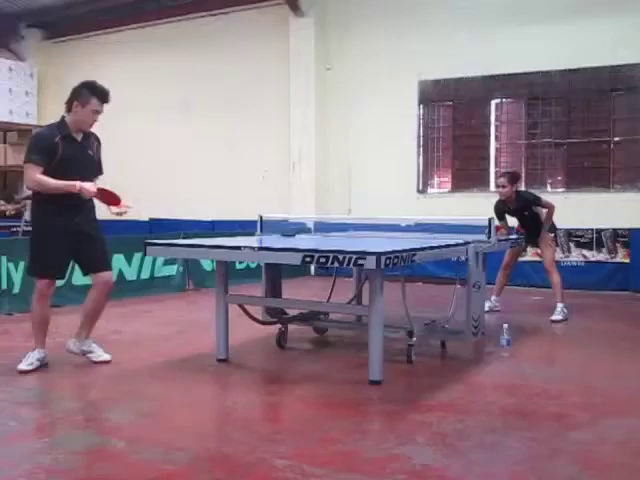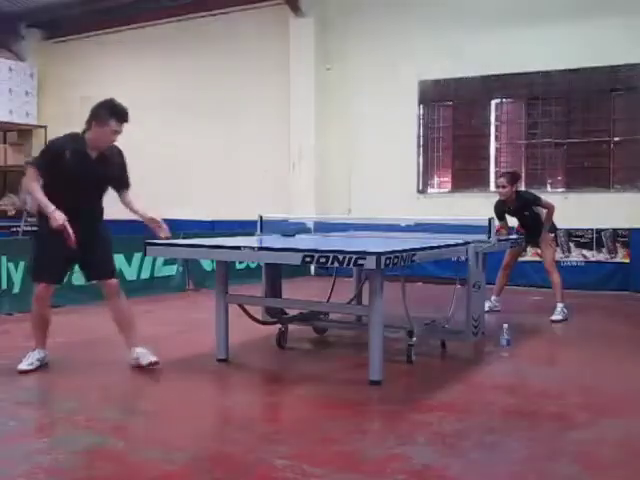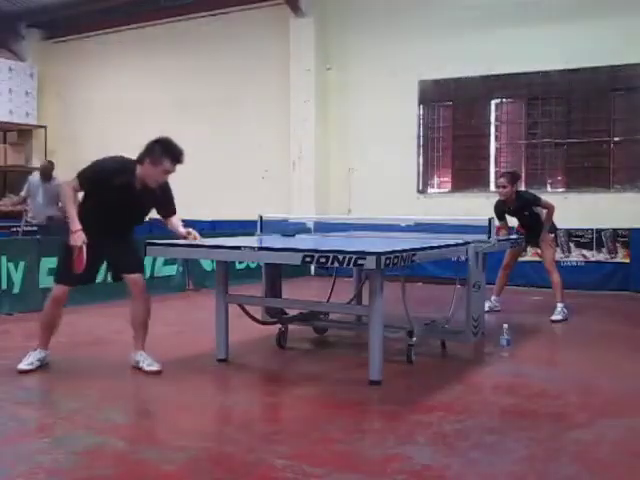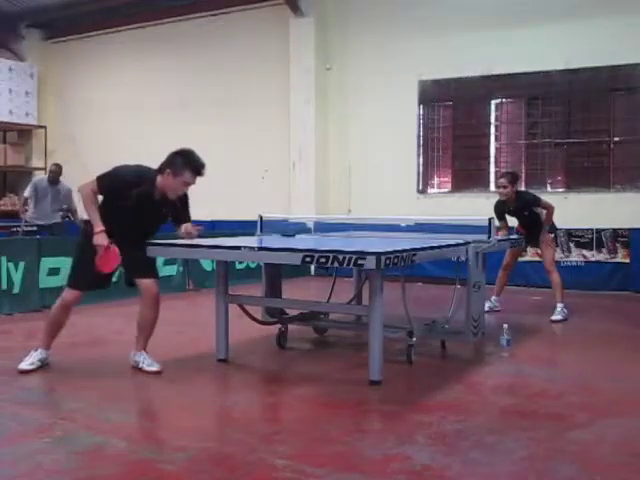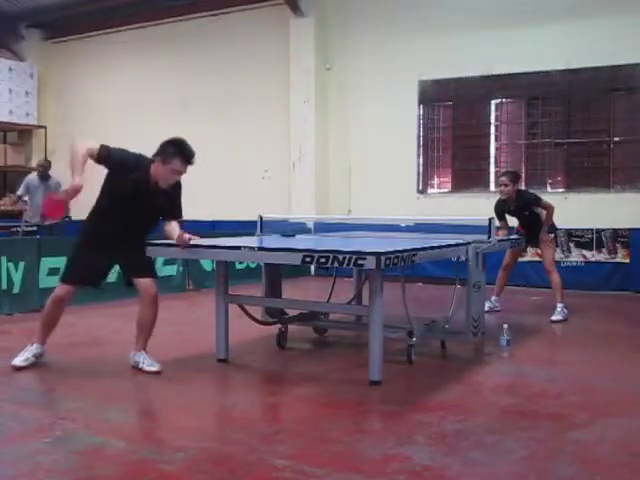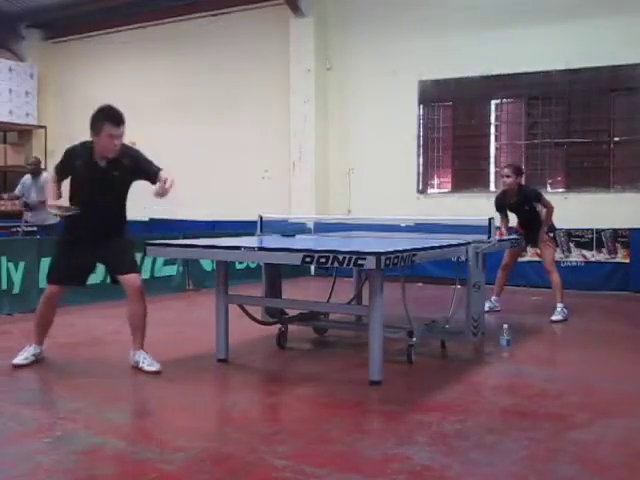
dt=0.4s
person 1, frame 1
left shoulder: (93, 142)
right shoulder: (45, 137)
right elbow: (32, 180)
right wrist: (75, 187)
left hip: (85, 222)
right hip: (51, 224)
left knee: (105, 280)
right knee: (44, 287)
left ankle: (81, 340)
right ankle: (39, 350)
person 1, frame 2
left shoulder: (114, 157)
right shoulder: (60, 147)
left elbow: (124, 194)
right elbow: (29, 179)
left wrist: (146, 216)
right wrist: (50, 210)
left hip: (91, 229)
right hip: (54, 228)
left knee: (112, 288)
right knee: (42, 292)
left ankle: (136, 350)
right ankle: (39, 351)
person 1, frame 3
left shoulder: (161, 189)
right shoulder: (109, 168)
left elbow: (170, 217)
right elbow: (68, 188)
left wrist: (182, 230)
right wrist: (75, 228)
left hip: (120, 238)
right hip: (85, 236)
left knee: (139, 287)
right knee: (58, 294)
left ankle: (139, 353)
right ankle: (40, 351)
person 1, frame 4
left shoulder: (178, 199)
right shoulder: (129, 176)
left elbow: (181, 227)
right elbow: (86, 189)
left wrist: (187, 231)
right wrist: (99, 229)
left hip: (135, 245)
right hip: (100, 240)
left knee: (151, 292)
right knee: (69, 298)
left ankle: (139, 353)
right ankle: (42, 351)
person 1, frame 5
left shoulder: (172, 188)
right shoulder: (126, 162)
left elbow: (169, 221)
right elbow: (82, 148)
left wrist: (178, 236)
right wrist: (77, 178)
left hip: (133, 243)
right hip: (96, 238)
left knee: (150, 293)
right knee: (62, 293)
left ankle: (139, 353)
right ankle: (37, 346)
person 1, frame 6
left shoulder: (130, 158)
right shoulder: (75, 154)
left elbow: (163, 176)
right elbow: (56, 177)
left wrist: (164, 186)
right wrist: (52, 197)
left hip: (113, 236)
right hip: (75, 236)
left knee: (135, 287)
right knee: (52, 292)
left ankle: (138, 352)
right ankle: (36, 346)
person 2, frame 1
left shoulder: (526, 197)
right shoulder: (499, 206)
left elbow: (551, 207)
right elbow: (504, 229)
left wrist: (544, 232)
right wrist: (499, 231)
left hip: (543, 230)
right hip: (524, 231)
left knee: (550, 266)
right knee: (506, 265)
left ankle: (561, 307)
right ankle: (494, 301)
person 2, frame 2
left shoulder: (526, 197)
right shoulder: (499, 206)
left elbow: (551, 208)
right elbow: (504, 229)
left wrist: (544, 232)
right wrist: (500, 232)
left hip: (543, 230)
right hip: (524, 231)
left knee: (550, 267)
right knee: (506, 265)
left ankle: (561, 307)
right ankle: (494, 301)
person 2, frame 3
left shoulder: (526, 197)
right shoulder: (499, 206)
left elbow: (550, 207)
right elbow: (504, 229)
left wrist: (545, 232)
right wrist: (501, 232)
left hip: (543, 230)
right hip: (524, 231)
left knee: (550, 266)
right knee: (506, 265)
left ankle: (561, 307)
right ankle: (494, 301)
person 2, frame 4
left shoulder: (526, 198)
right shoulder: (499, 206)
left elbow: (550, 208)
right elbow: (504, 228)
left wrist: (544, 232)
right wrist: (501, 233)
left hip: (543, 230)
right hip: (524, 230)
left knee: (550, 267)
right knee: (506, 265)
left ankle: (561, 307)
right ankle: (494, 301)
person 2, frame 5
left shoulder: (527, 197)
right shoulder: (500, 206)
left elbow: (550, 208)
right elbow: (504, 228)
left wrist: (543, 231)
right wrist: (501, 234)
left hip: (543, 229)
right hip: (524, 230)
left knee: (549, 267)
right knee: (506, 265)
left ankle: (561, 308)
right ankle: (494, 301)
person 2, frame 6
left shoulder: (529, 192)
right shoulder: (500, 199)
left elbow: (549, 208)
right elbow: (504, 219)
left wrist: (543, 231)
right wrist: (503, 229)
left hip: (542, 228)
right hip: (523, 229)
left knee: (549, 267)
right knee: (505, 265)
left ankle: (561, 308)
right ankle: (494, 301)
